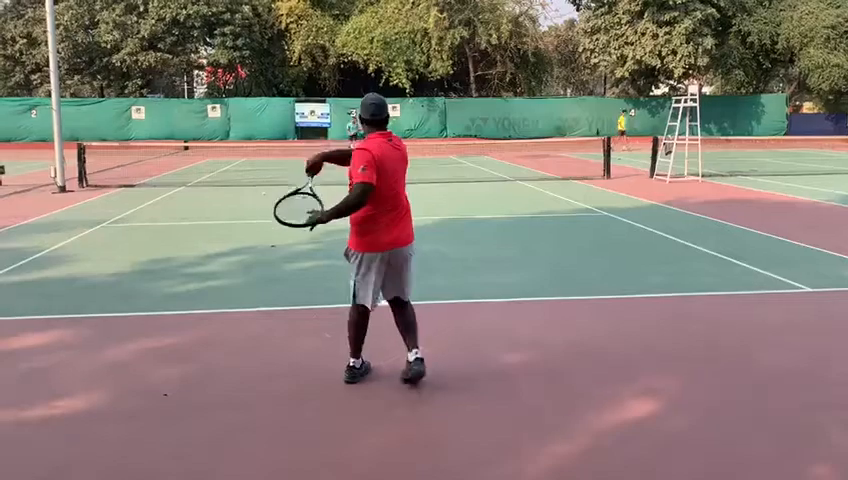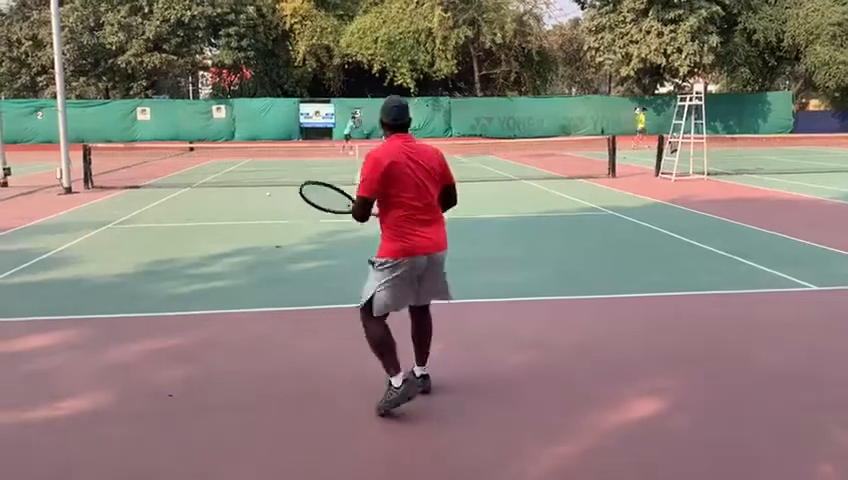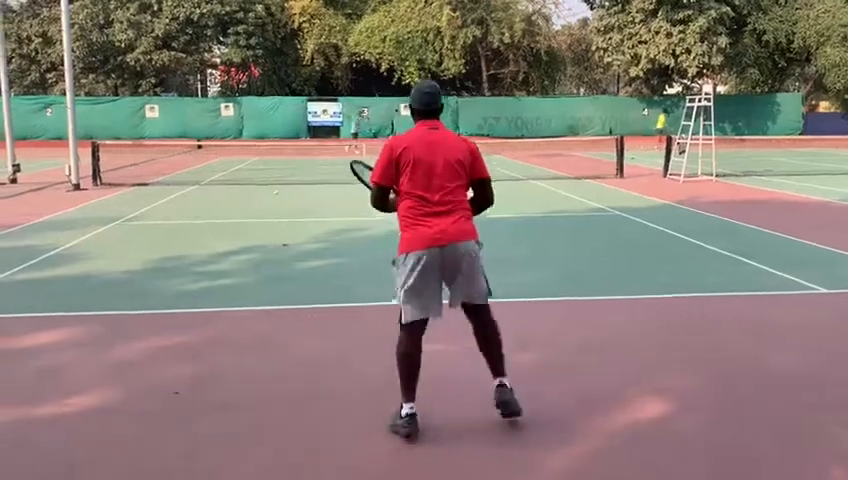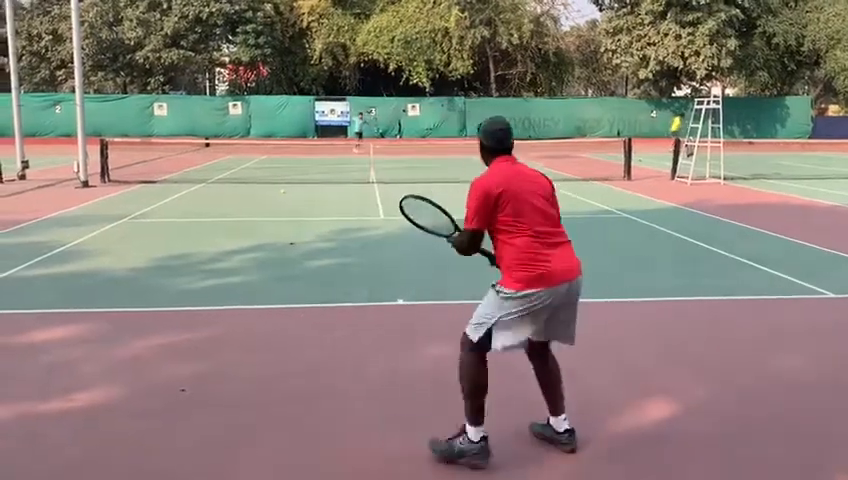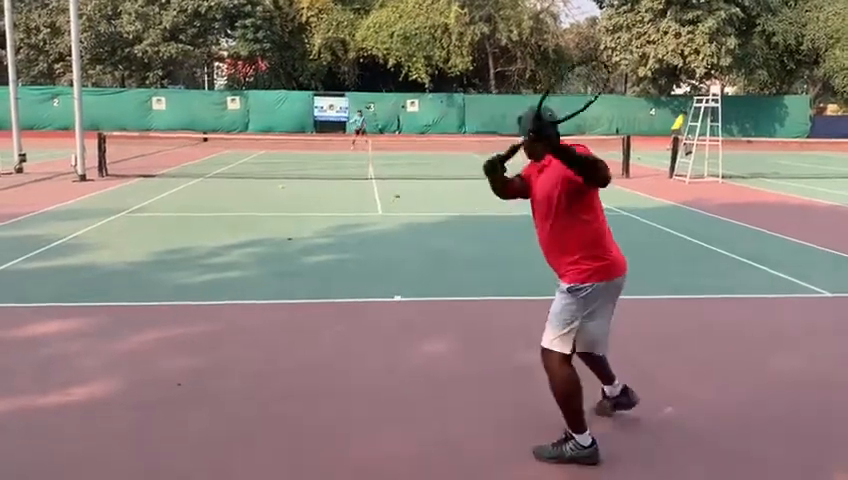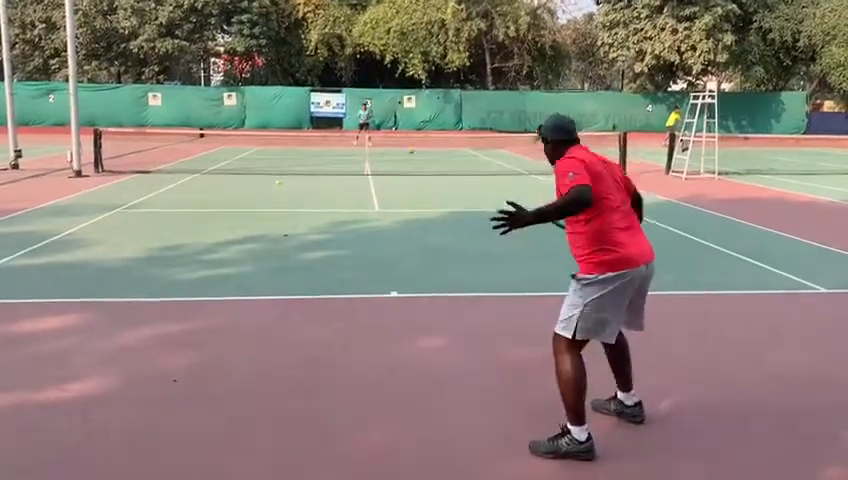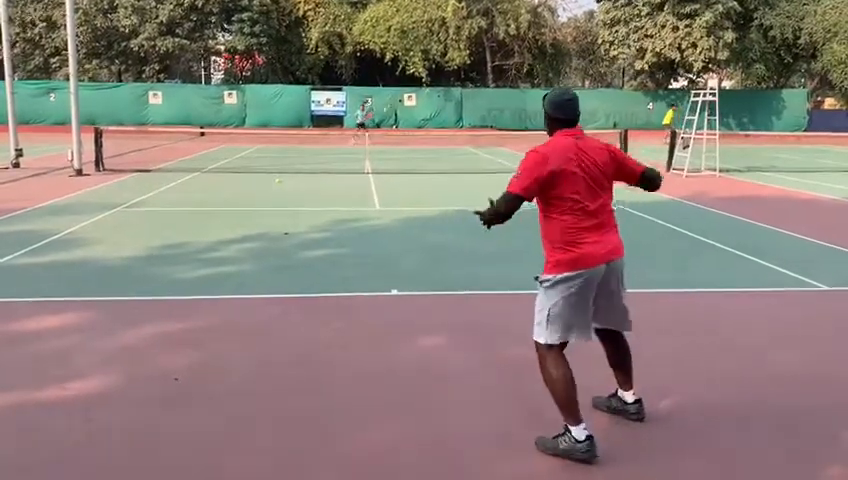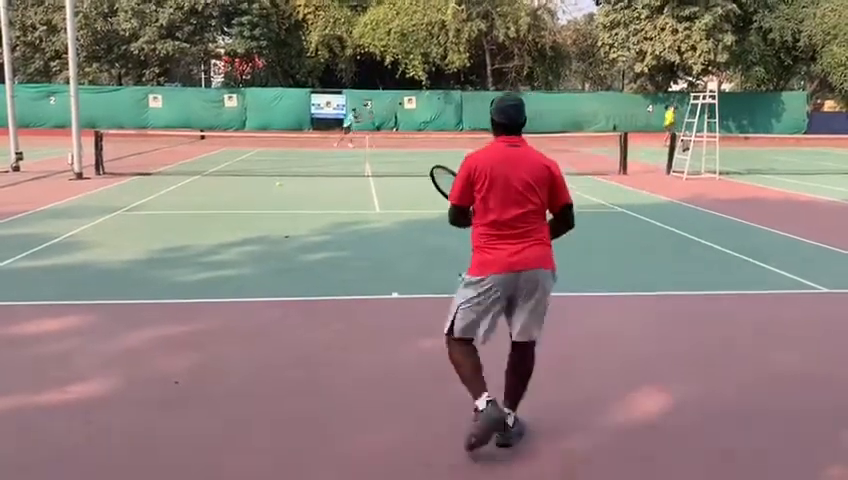
dt=0.5s
person 1, frame 1
left shoulder: (367, 150)
right shoulder: (398, 146)
left elbow: (360, 196)
left wrist: (328, 215)
right wrist: (324, 156)
left hip: (370, 244)
right hip: (402, 240)
left knee: (361, 304)
right knee: (400, 300)
left ankle: (354, 364)
right ankle: (414, 357)
person 1, frame 2
left shoulder: (378, 157)
right shoulder: (434, 154)
left elbow: (360, 210)
right elbow: (450, 199)
left wrist: (364, 213)
left hip: (399, 251)
right hip: (435, 245)
left knee: (371, 314)
right knee: (419, 306)
left ankle: (398, 383)
right ankle: (421, 373)
person 1, frame 3
left shoulder: (396, 145)
right shoulder: (466, 146)
left elbow: (378, 200)
right elbow: (485, 198)
left hip: (417, 247)
right hip: (461, 242)
left knee: (411, 329)
right knee: (480, 311)
left ankle: (407, 413)
right ankle: (502, 388)
person 1, frame 4
left shoulder: (484, 183)
right shoulder: (541, 178)
left elbow: (468, 246)
left wrist: (457, 239)
left hip: (528, 283)
right hip: (569, 275)
left knee: (471, 347)
right knee: (538, 345)
left ankle: (473, 438)
right ankle: (561, 427)
person 1, frame 5
left shoulder: (569, 161)
right shoulder: (535, 169)
left elbow: (602, 177)
right elbow: (508, 191)
left wrist: (559, 149)
right wrist: (495, 170)
left hip: (592, 274)
right hip: (587, 272)
left knee: (554, 354)
right knee: (576, 336)
left ankle: (580, 442)
right ankle: (616, 392)
person 1, frame 6
left shoulder: (570, 163)
right shoulder: (605, 164)
left elbow: (581, 198)
right elbow: (636, 200)
left wrist: (529, 218)
left hip: (608, 267)
right hip: (642, 260)
left knee: (566, 344)
right knee: (608, 327)
left ankle: (577, 436)
right ankle: (628, 401)
person 1, frame 7
left shoulder: (540, 156)
right shoulder: (604, 150)
left elbow: (501, 211)
right elbow: (652, 181)
left wrist: (489, 216)
right wrist: (645, 175)
left hip: (568, 266)
right hip: (610, 257)
left knee: (548, 347)
right knee: (608, 327)
left ankle: (578, 435)
right ankle: (627, 398)
person 1, frame 8
left shoulder: (474, 162)
right shoulder: (546, 165)
left elbow: (456, 218)
right elbow: (565, 221)
left hip: (490, 269)
right hip: (538, 266)
left knee: (458, 339)
right knee: (524, 344)
left ankle: (485, 407)
right ankle: (507, 418)
